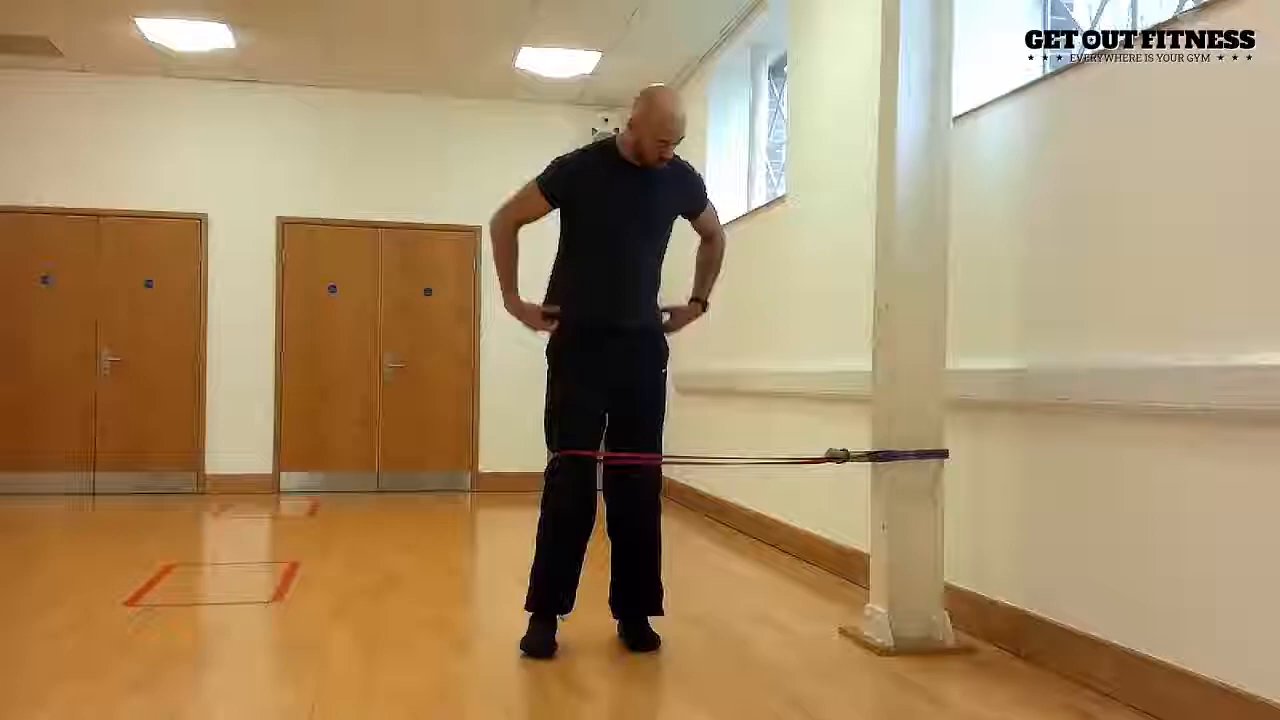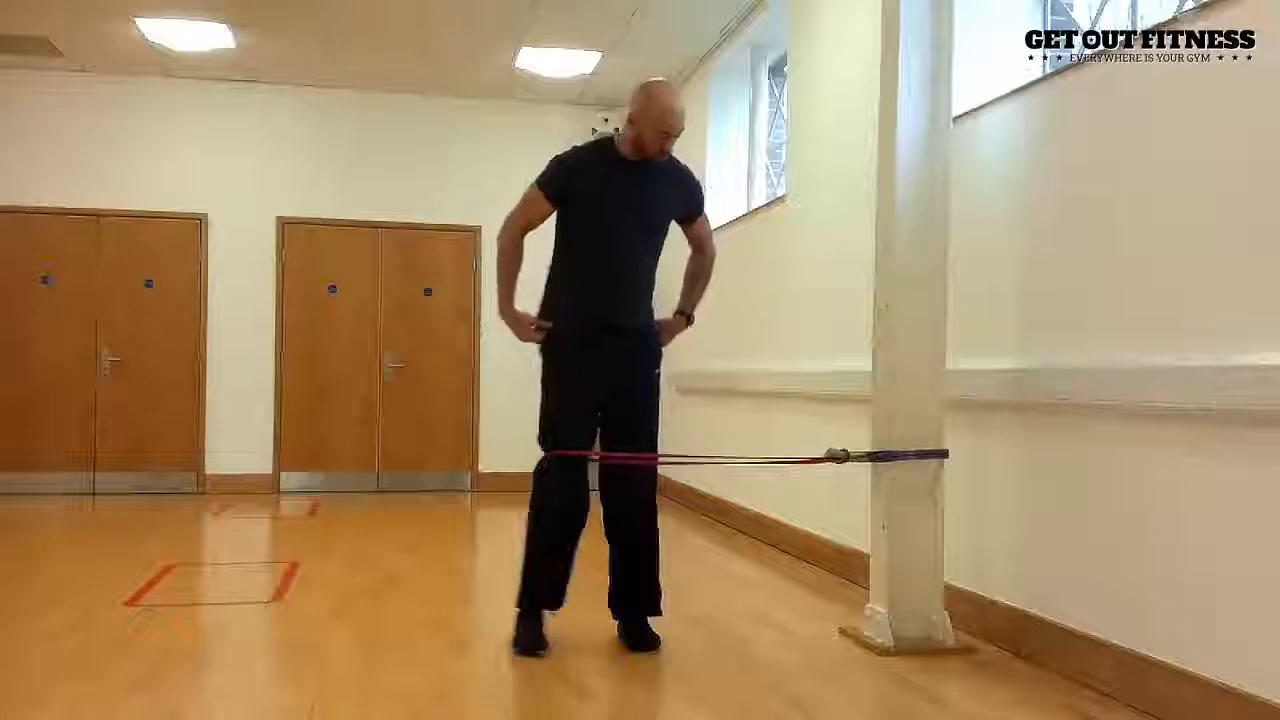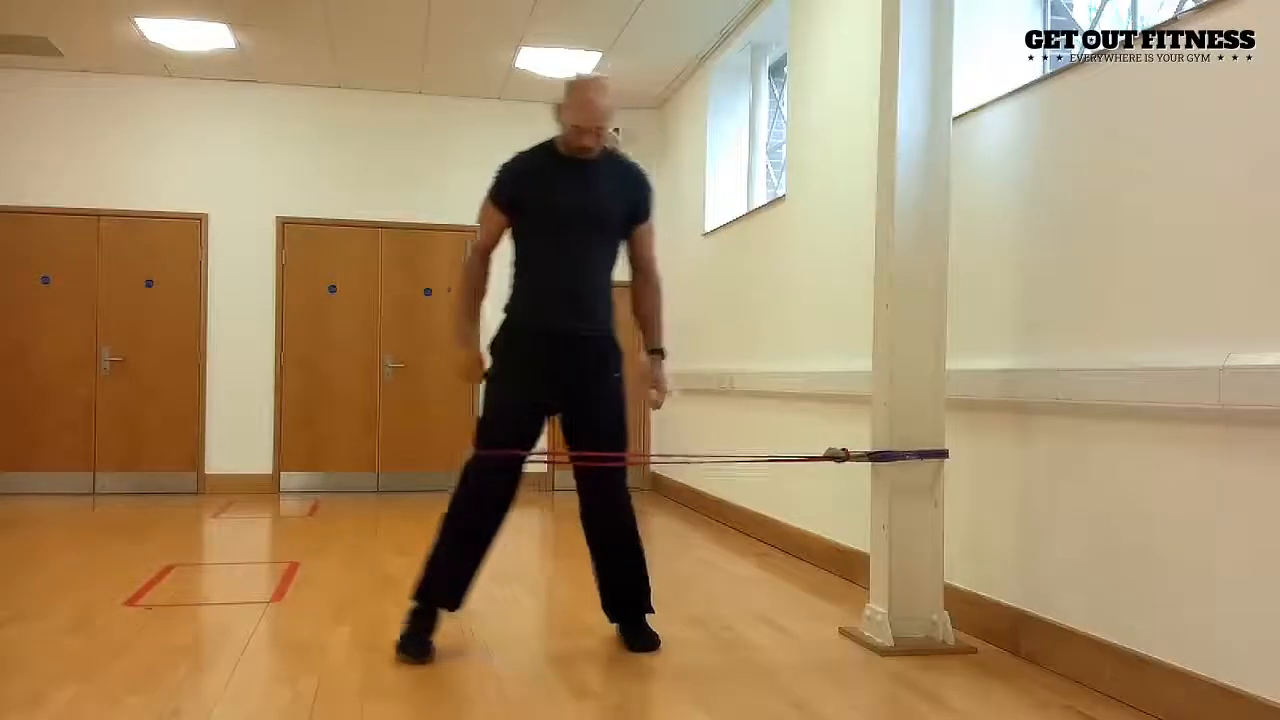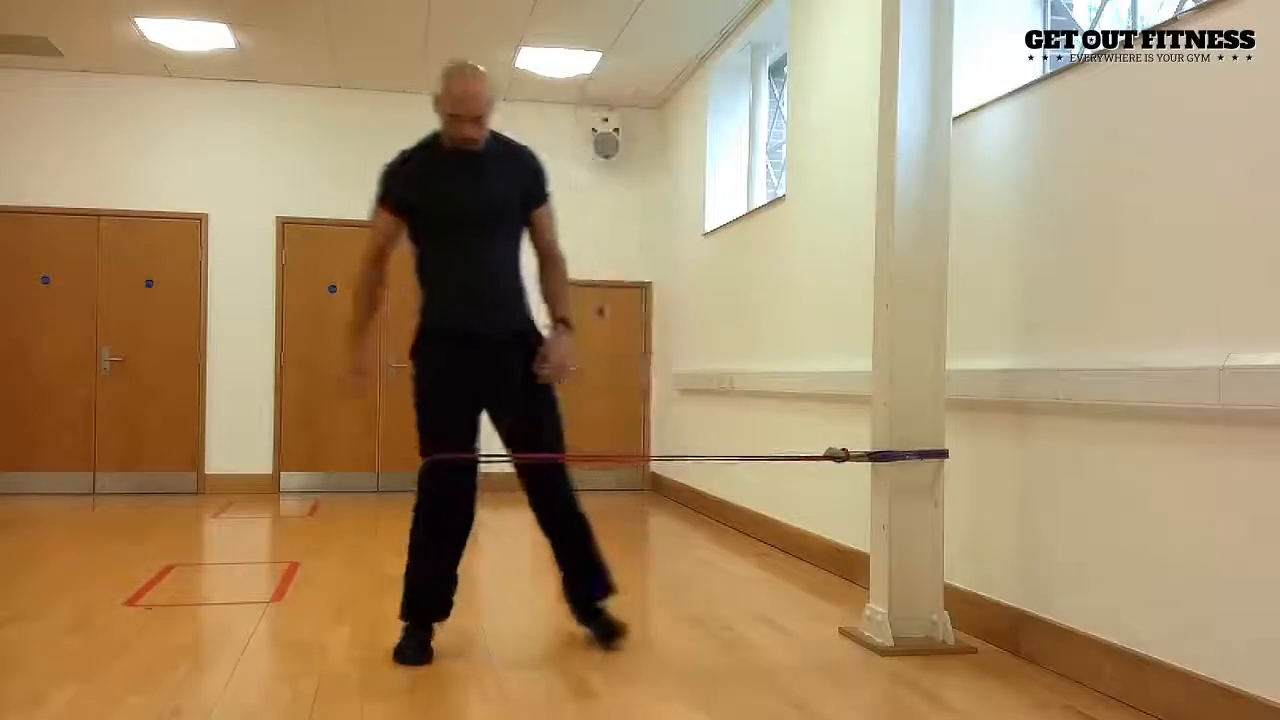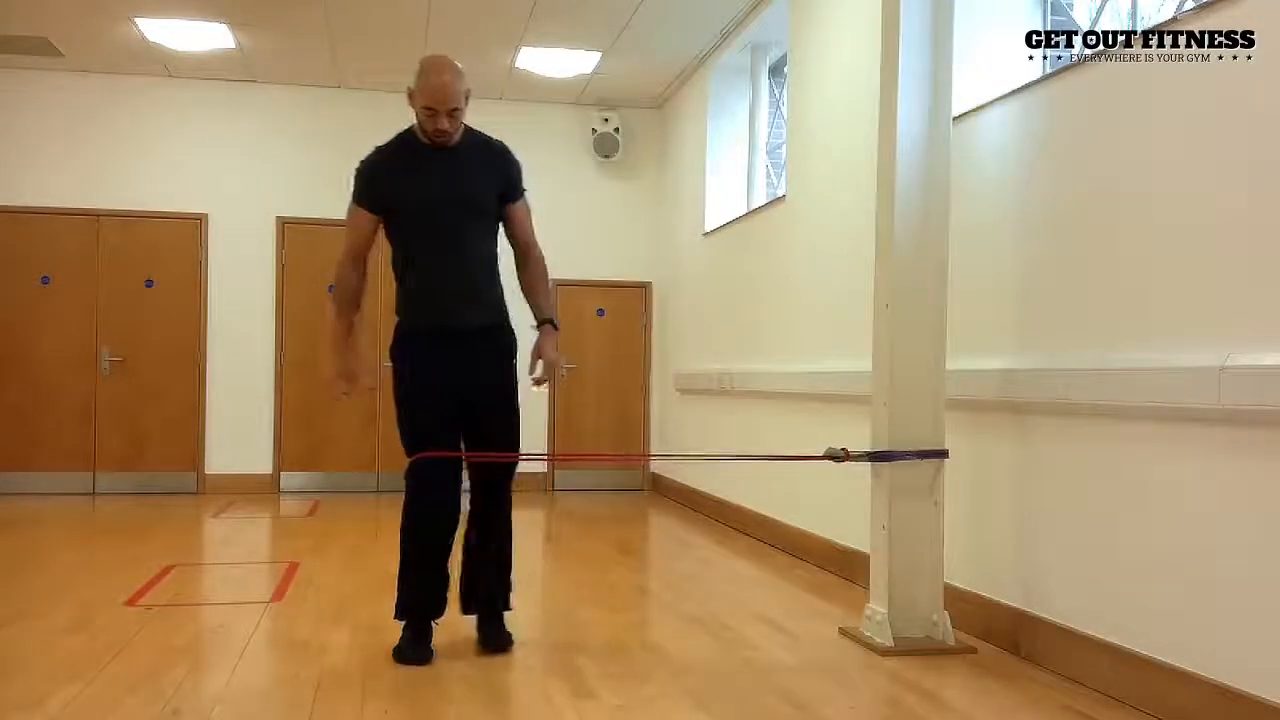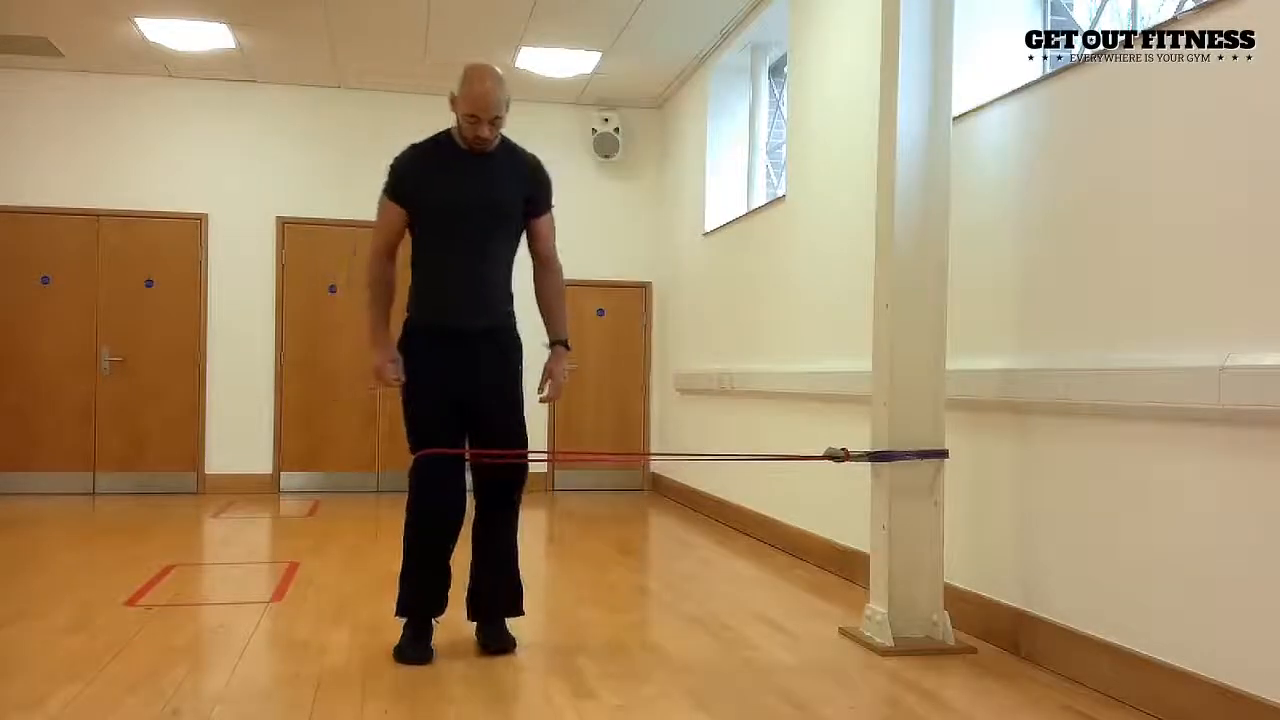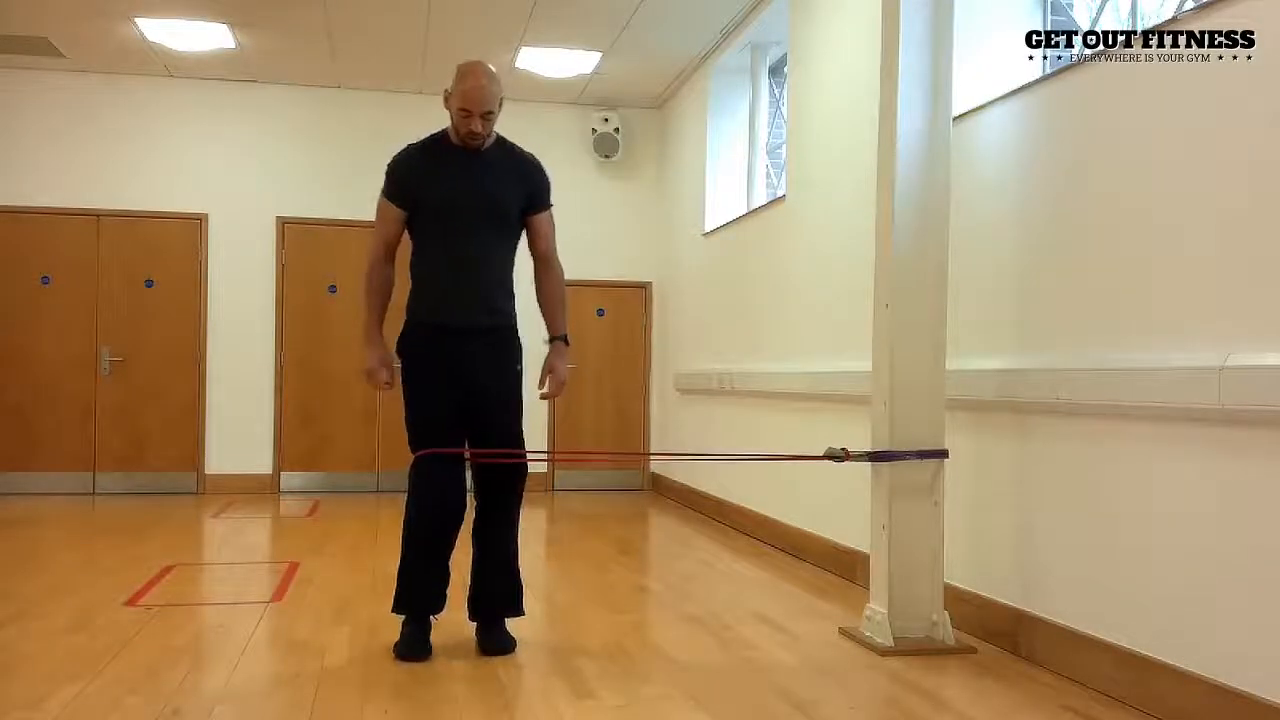
dt=0.4s
person 1, frame 1
left shoulder: (682, 180)
right shoulder: (577, 170)
left elbow: (714, 237)
right elbow: (504, 222)
left wrist: (698, 301)
right wrist: (513, 300)
left hip: (643, 345)
right hip: (578, 342)
left knee: (639, 481)
right knee: (570, 476)
left ankle: (634, 611)
right ankle: (545, 613)
person 1, frame 2
left shoulder: (680, 183)
right shoulder: (575, 168)
left elbow: (703, 252)
right elbow: (512, 230)
left wrist: (682, 316)
right wrist: (509, 307)
left hip: (636, 346)
right hip: (571, 341)
left knee: (633, 481)
right knee: (561, 473)
left ankle: (634, 611)
right ankle: (533, 609)
person 1, frame 3
left shoulder: (629, 182)
right shoulder: (521, 173)
left elbow: (644, 272)
right elbow: (481, 255)
left wrist: (654, 352)
right wrist: (467, 337)
left hip: (595, 350)
right hip: (523, 345)
left knee: (606, 486)
right knee: (489, 476)
left ankle: (629, 613)
right ankle: (427, 610)
person 1, frame 4
left shoulder: (521, 165)
right shoulder: (408, 172)
left elbow: (549, 253)
right elbow: (376, 259)
left wrist: (562, 329)
right wrist: (360, 340)
left hip: (514, 342)
right hip: (443, 347)
left knee: (546, 474)
right knee: (445, 482)
left ankle: (588, 599)
right ankle: (420, 619)
person 1, frame 5
left shoulder: (496, 160)
right shoulder: (382, 167)
left elbow: (527, 249)
right elbow: (353, 262)
left wrist: (546, 327)
right wrist: (342, 346)
left hip: (490, 339)
right hip: (420, 345)
left knee: (494, 477)
right knee: (430, 482)
left ankle: (489, 609)
right ankle: (418, 618)
person 1, frame 6
left shoulder: (528, 173)
right shoulder: (415, 165)
left elbow: (546, 264)
right elbow: (383, 256)
left wrist: (559, 345)
right wrist: (381, 339)
left hip: (496, 344)
right hip: (428, 344)
left knee: (503, 479)
right knee: (435, 481)
left ankle: (492, 612)
right ankle: (419, 617)
person 1, frame 7
left shoulder: (524, 171)
right shoulder: (412, 165)
left elbow: (546, 262)
right elbow: (382, 257)
left wrist: (559, 343)
right wrist: (374, 340)
left hip: (497, 343)
right hip: (428, 343)
left knee: (503, 479)
right knee: (436, 481)
left ankle: (493, 613)
right ankle: (417, 614)
